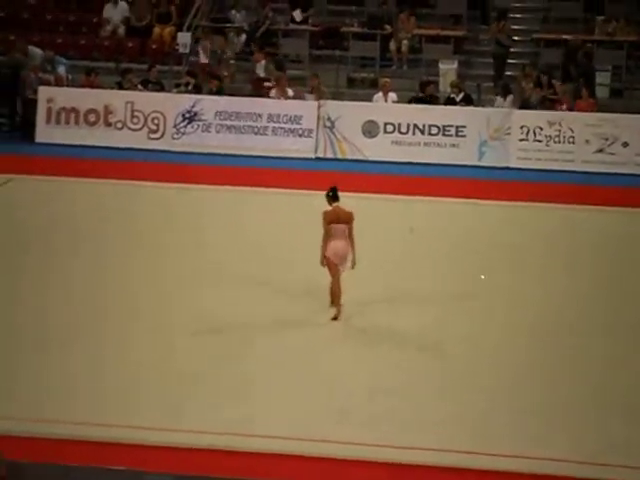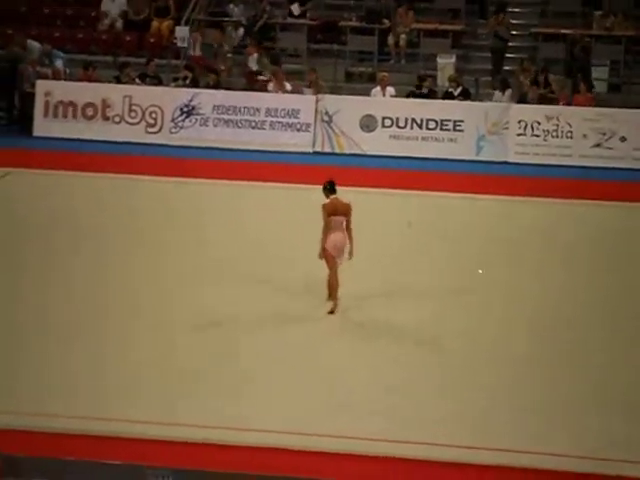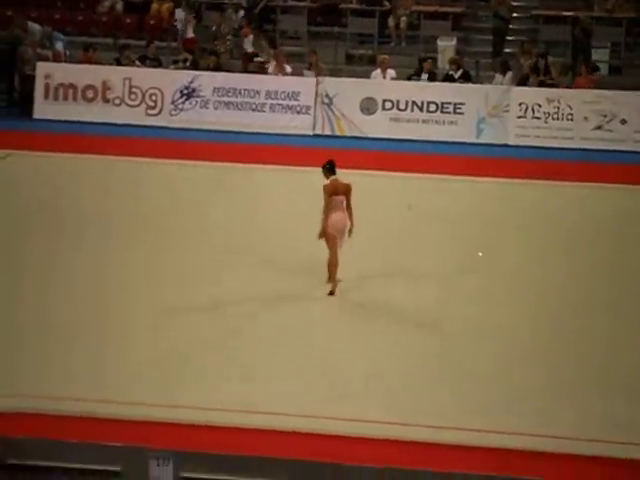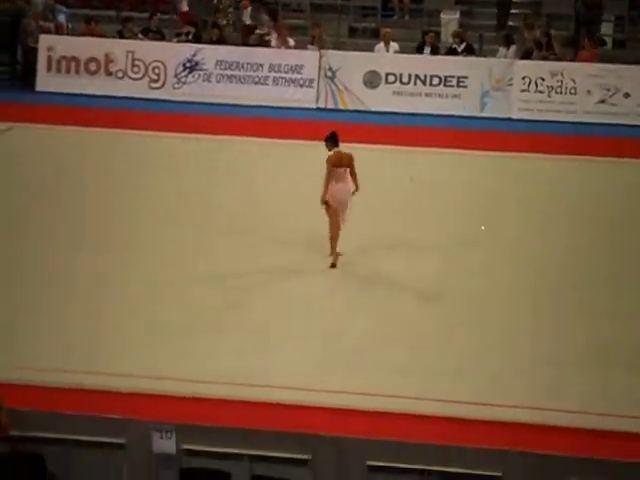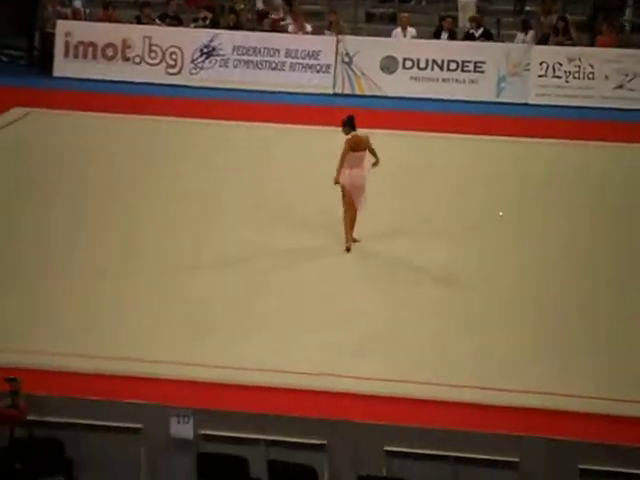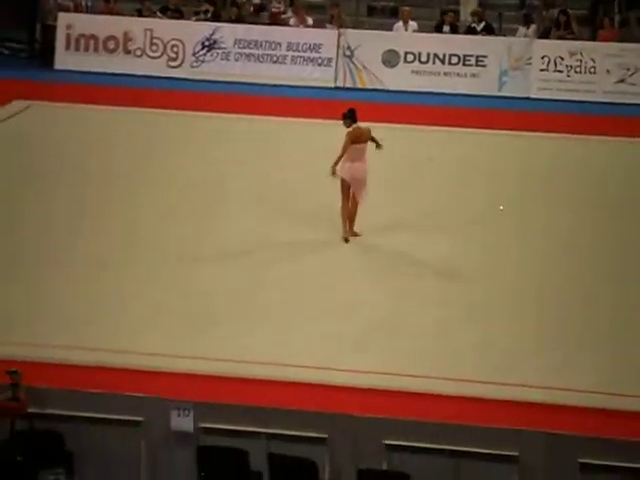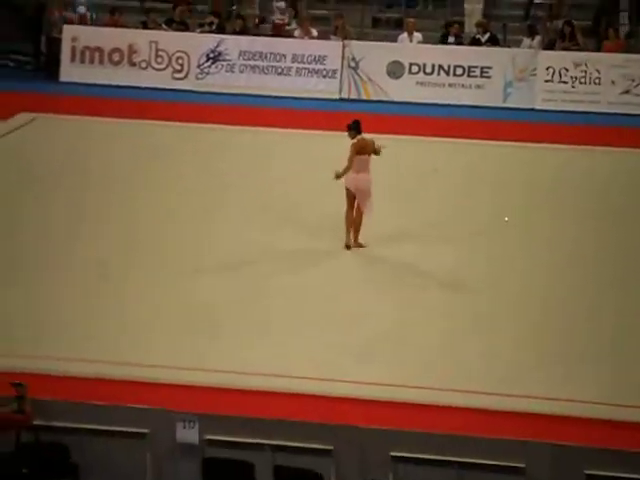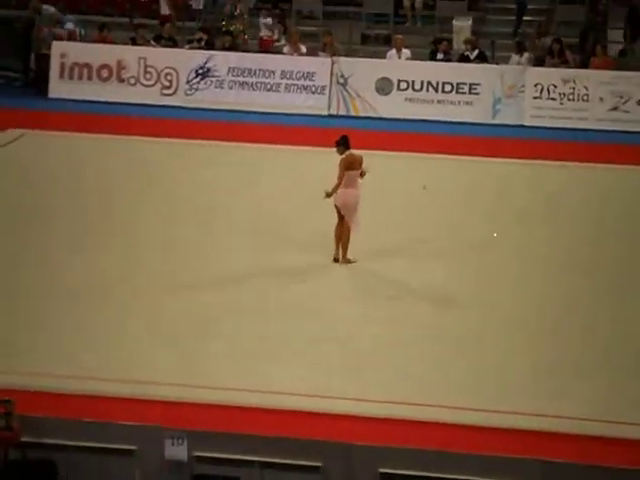
dt=0.1s
person 1, frame 1
left shoulder: (326, 214)
right shoulder: (349, 214)
left elbow: (326, 235)
right elbow: (350, 236)
left wrist: (322, 254)
right wrist: (354, 255)
left hip: (331, 247)
right hip: (343, 247)
left knee: (335, 279)
right knee: (335, 276)
left ankle: (338, 309)
right ankle: (334, 301)
person 1, frame 2
left shoulder: (326, 206)
right shoulder: (347, 206)
left elbow: (326, 227)
right elbow: (348, 227)
left wrist: (322, 247)
right wrist: (351, 246)
left hip: (330, 239)
right hip: (341, 238)
left knee: (333, 271)
right knee: (333, 269)
left ankle: (334, 302)
right ankle: (331, 295)
person 1, frame 3
left shoulder: (327, 187)
right shoulder: (347, 186)
left elbow: (327, 208)
right elbow: (349, 207)
left wrist: (323, 227)
right wrist: (351, 225)
left hip: (331, 220)
right hip: (342, 219)
left knee: (333, 252)
right knee: (334, 250)
left ankle: (333, 282)
right ankle: (331, 277)
person 1, frame 4
left shoulder: (331, 158)
right shoulder: (349, 156)
left elbow: (328, 177)
right elbow: (353, 174)
left wrist: (324, 194)
right wrist: (356, 187)
left hip: (332, 191)
right hip: (344, 190)
left knee: (333, 223)
right knee: (337, 223)
left ankle: (334, 254)
right ankle: (333, 250)
person 1, frame 5
left shoulder: (349, 141)
right shoulder: (366, 139)
left elbow: (342, 159)
right elbow: (371, 149)
left wrist: (337, 175)
right wrist: (376, 160)
left hip: (347, 174)
right hip: (359, 175)
left knee: (347, 208)
right knee: (354, 207)
left ankle: (348, 239)
right ankle: (350, 236)
person 1, frame 6
left shoulder: (351, 134)
right shoulder: (367, 131)
left elbow: (343, 152)
right elbow: (371, 138)
left wrist: (334, 165)
right wrist: (377, 143)
left hip: (348, 167)
right hip: (361, 168)
left knee: (345, 200)
right knee: (355, 200)
left ankle: (345, 230)
right ankle: (351, 229)
person 1, frame 7
left shoulder: (355, 145)
right shoulder: (371, 142)
left elbow: (350, 164)
left wrist: (341, 174)
right wrist: (378, 150)
left hip: (352, 178)
right hip: (365, 179)
left knee: (349, 208)
right knee: (359, 210)
left ankle: (348, 238)
right ankle: (355, 240)
person 1, frame 8
left shoulder: (344, 160)
right shoulder: (359, 158)
left elbow: (340, 180)
left wrist: (332, 192)
left hip: (341, 193)
right hip: (353, 194)
left knee: (340, 222)
right knee: (347, 226)
left ankle: (337, 252)
right ankle: (344, 257)
